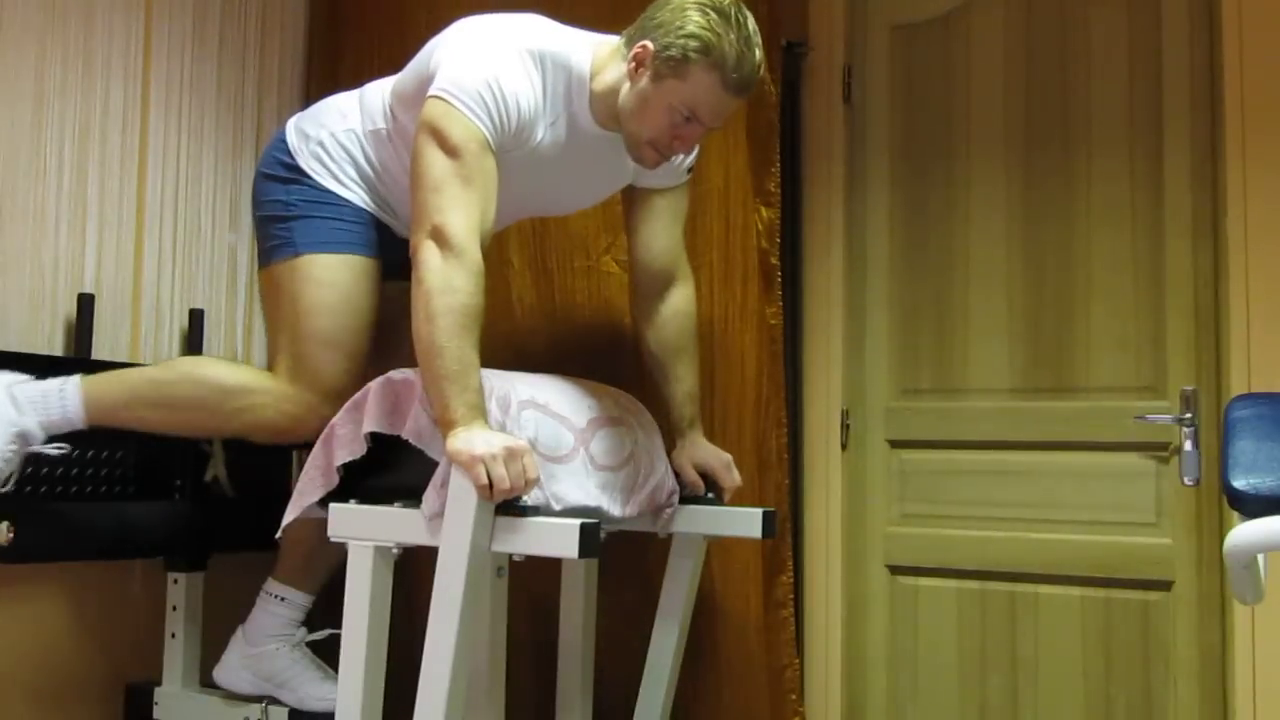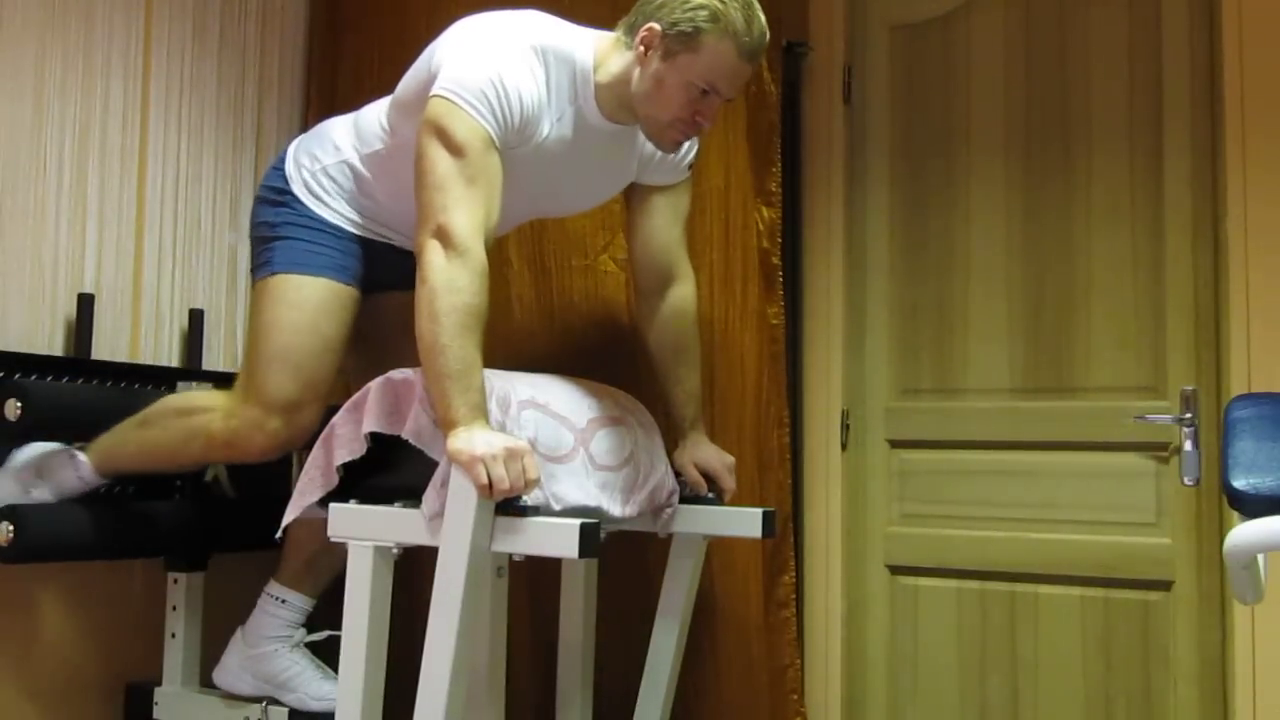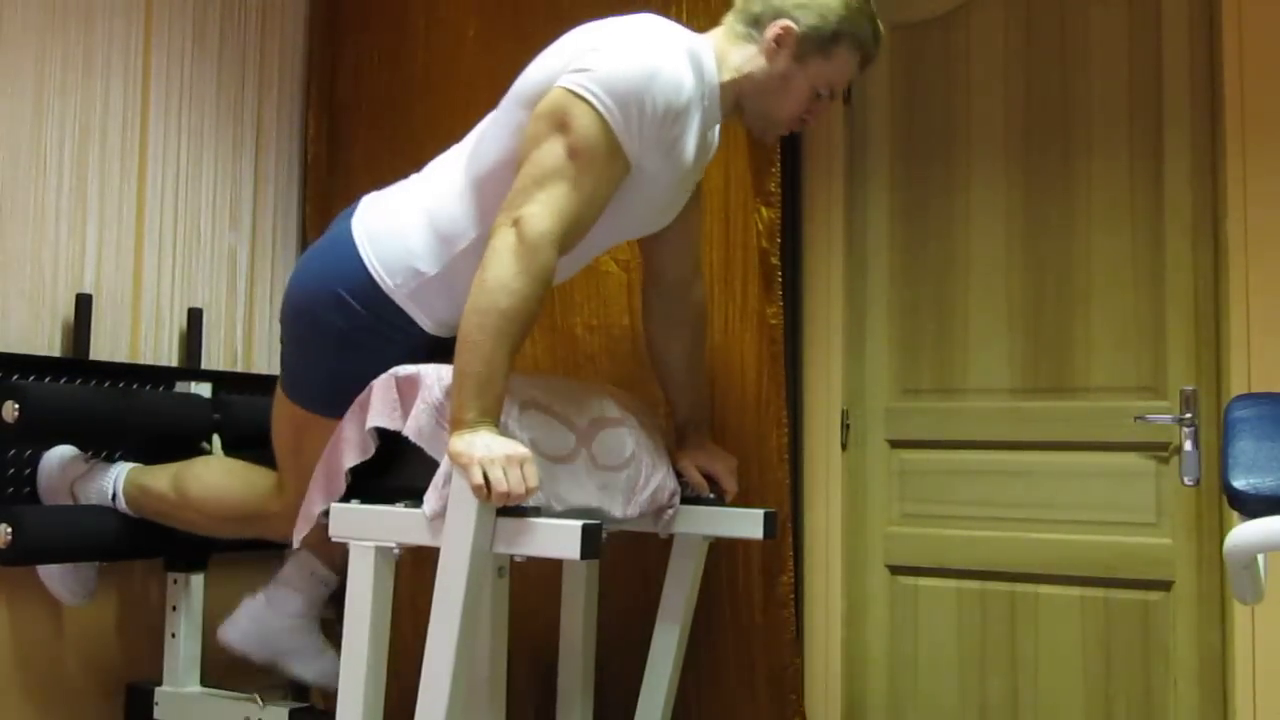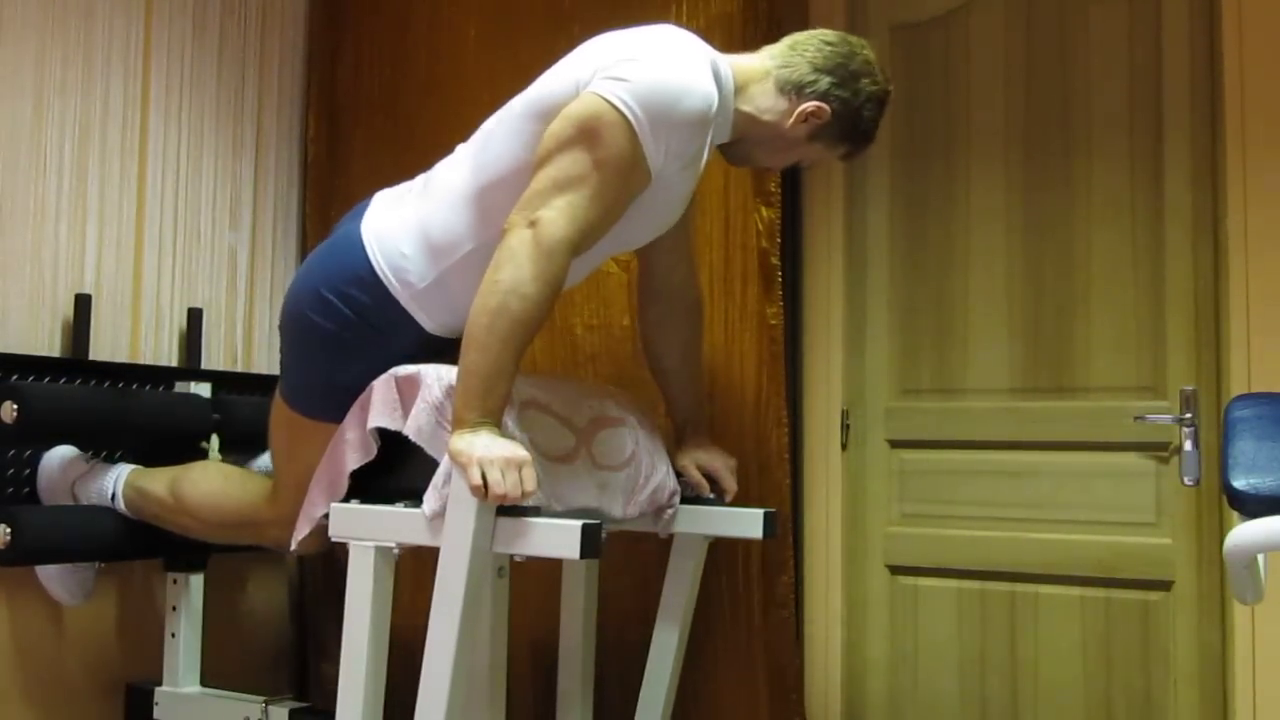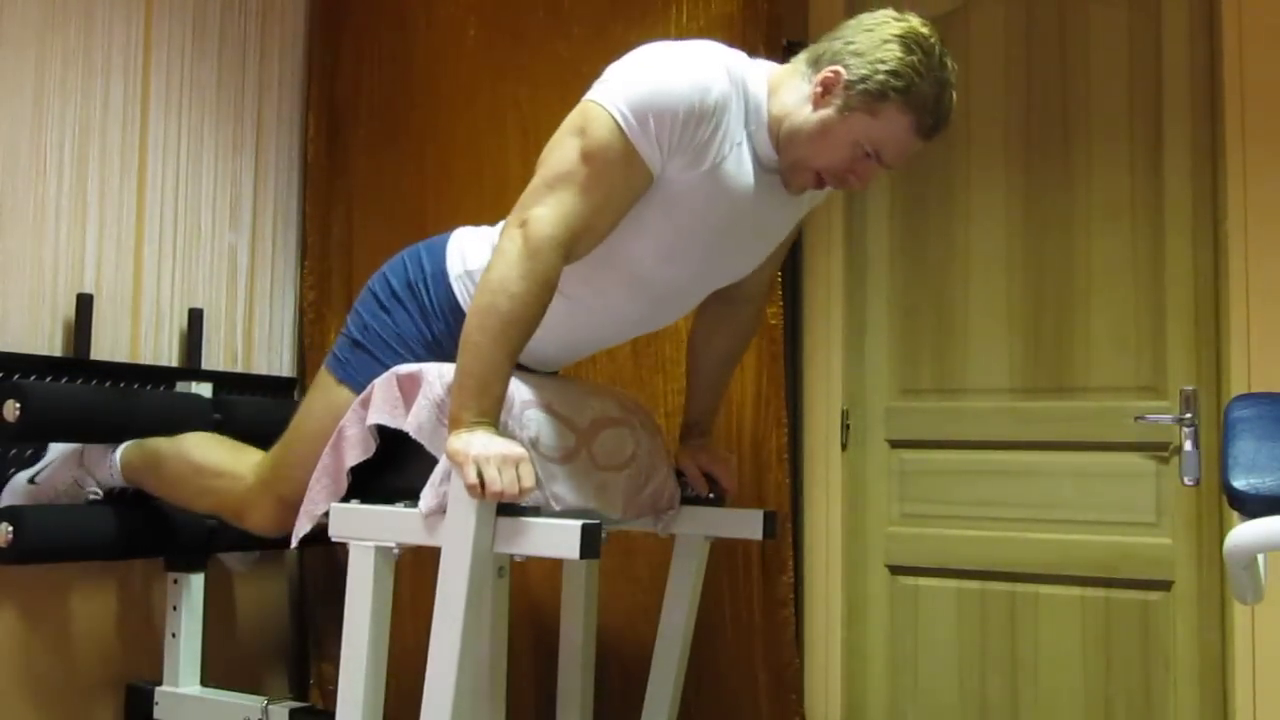
dt=1s
person 1, frame 1
left shoulder: (663, 134)
right shoulder: (498, 67)
left elbow: (664, 287)
right elbow: (447, 245)
left wrist: (687, 432)
right wrist: (463, 424)
left hip: (401, 216)
right hip: (326, 174)
right knee: (304, 401)
left ankle: (265, 642)
person 1, frame 2
left shoulder: (665, 139)
right shoulder: (501, 63)
left elbow: (665, 286)
right elbow: (452, 244)
left wrist: (690, 432)
right wrist: (466, 424)
left hip: (408, 242)
right hip: (326, 200)
right knee: (269, 423)
left ankle: (265, 643)
person 1, frame 3
left shoulder: (700, 115)
right shoulder: (641, 68)
left elbow: (675, 290)
right elbow: (526, 238)
left wrist: (692, 434)
right wrist: (472, 428)
left hip: (426, 303)
right hip: (367, 289)
right knee: (305, 507)
left ankle: (282, 615)
right ankle: (92, 482)
person 1, frame 4
left shoulder: (690, 114)
right shoulder: (670, 84)
left elbow: (669, 286)
right elbow: (537, 239)
left wrist: (690, 432)
right wrist: (474, 427)
left hip: (418, 292)
right hip: (367, 295)
right knee: (298, 521)
left ankle: (291, 453)
right ankle: (96, 482)
person 1, frame 5
left shoulder: (806, 175)
right shoulder: (682, 86)
left elbow: (737, 298)
right elbow: (537, 239)
left wrist: (695, 433)
right wrist: (470, 424)
left hip: (527, 359)
right hip: (442, 307)
right knee: (273, 502)
left ankle: (228, 506)
right ankle: (95, 462)
